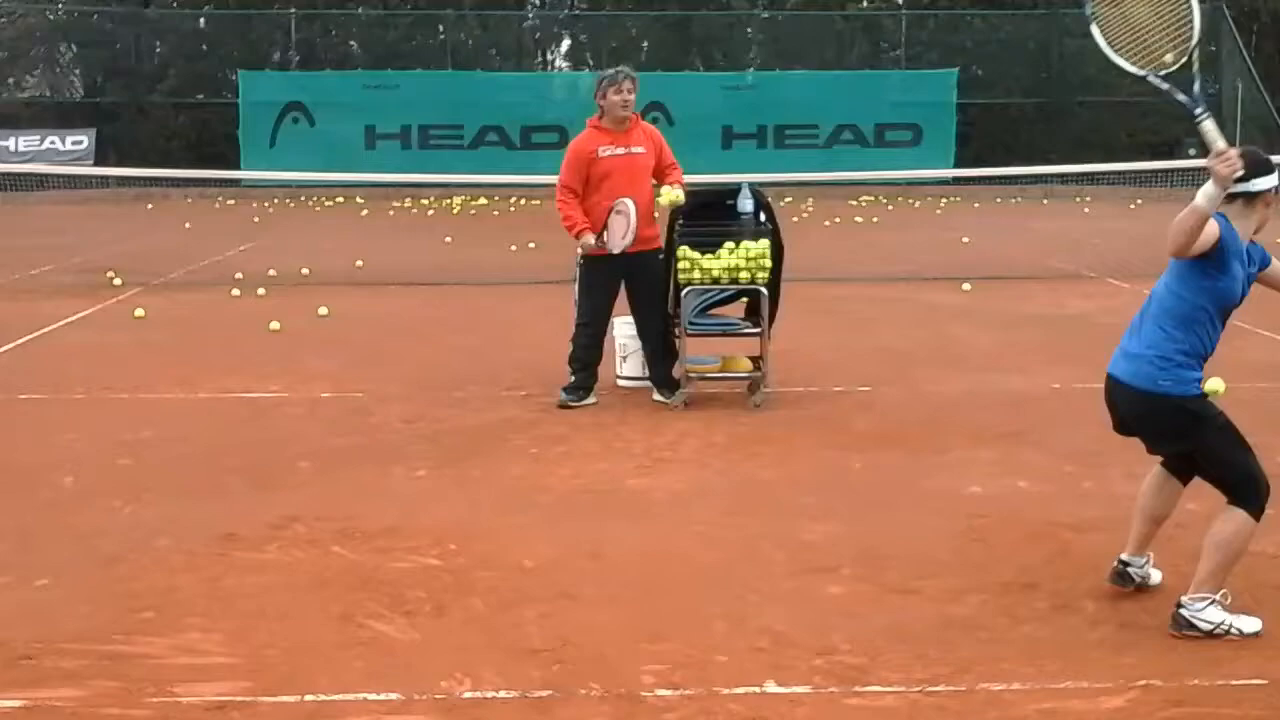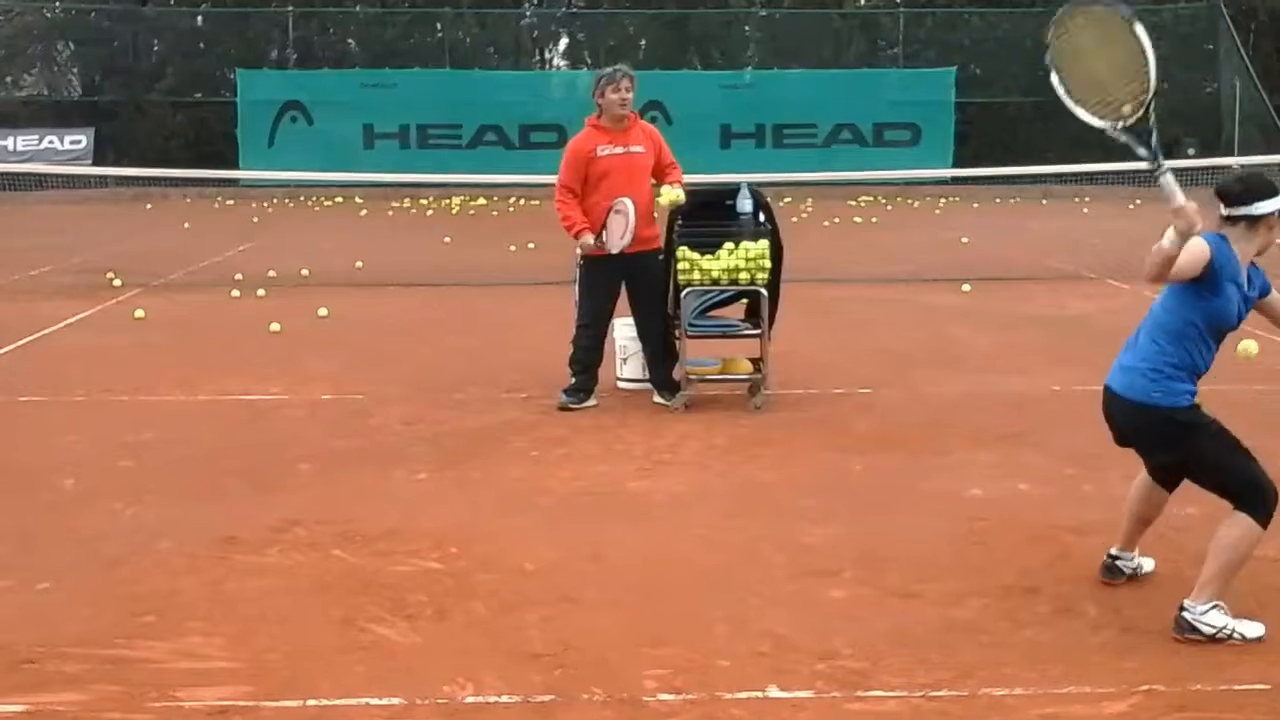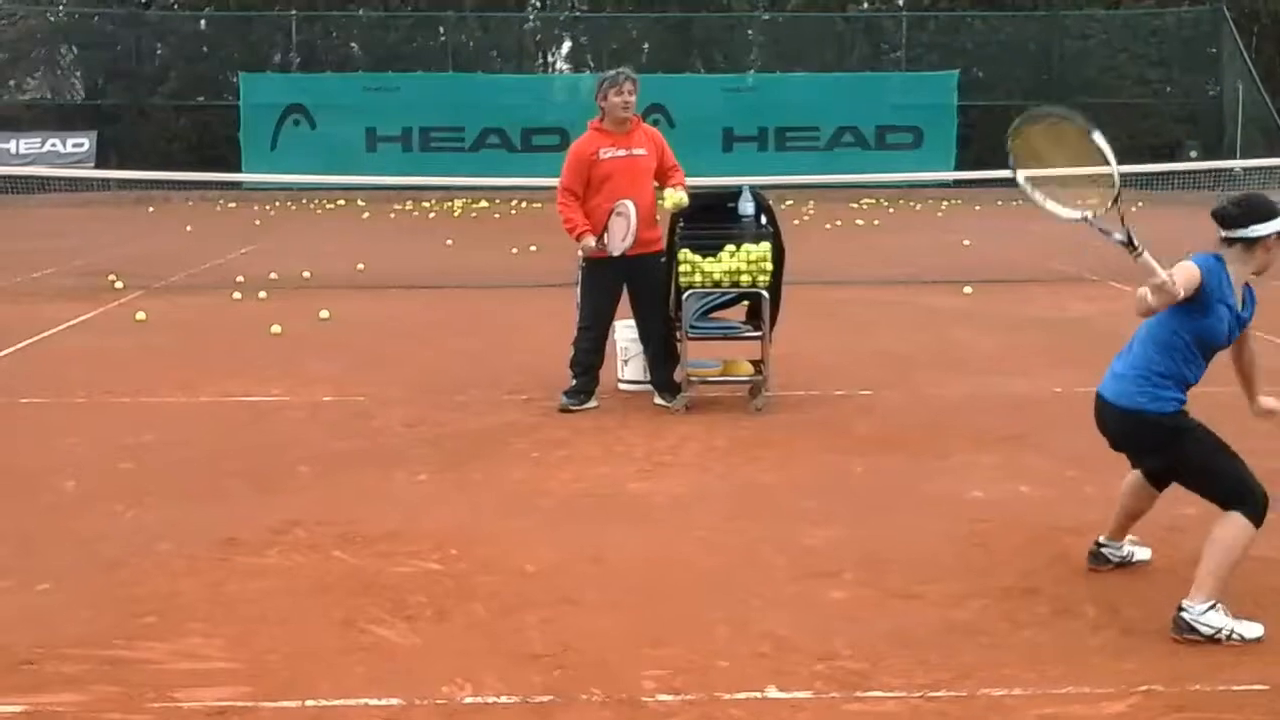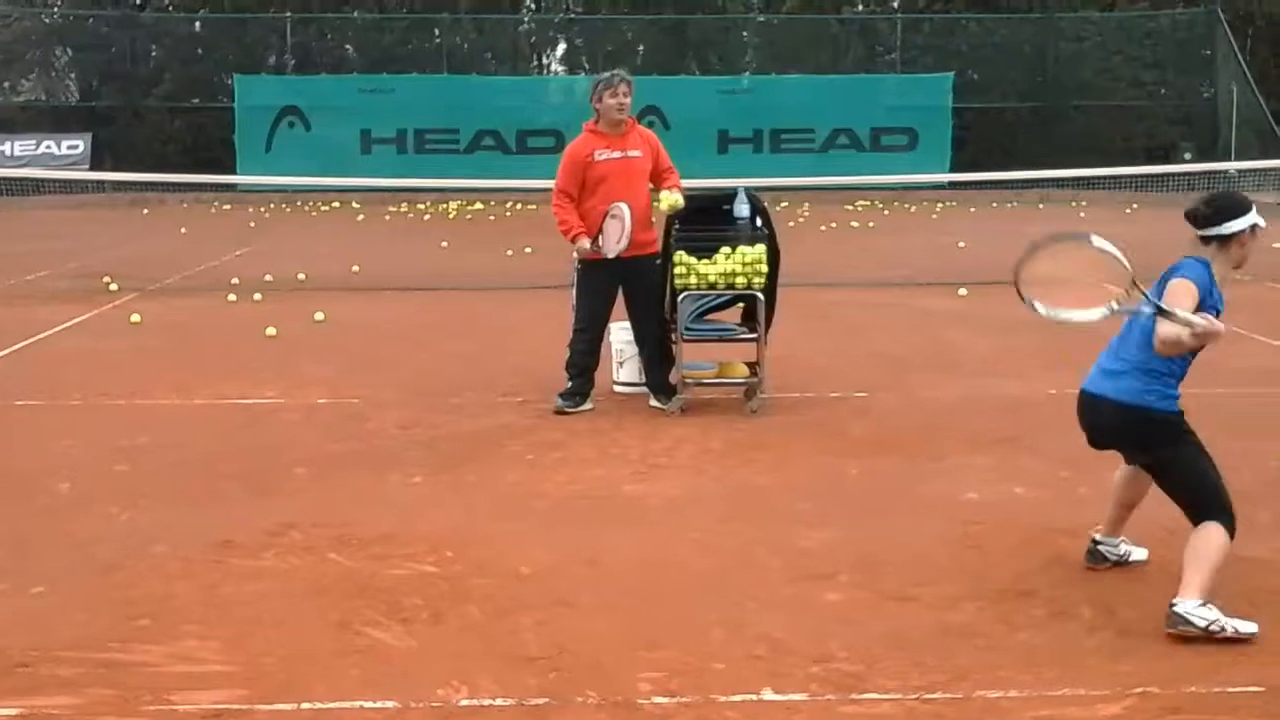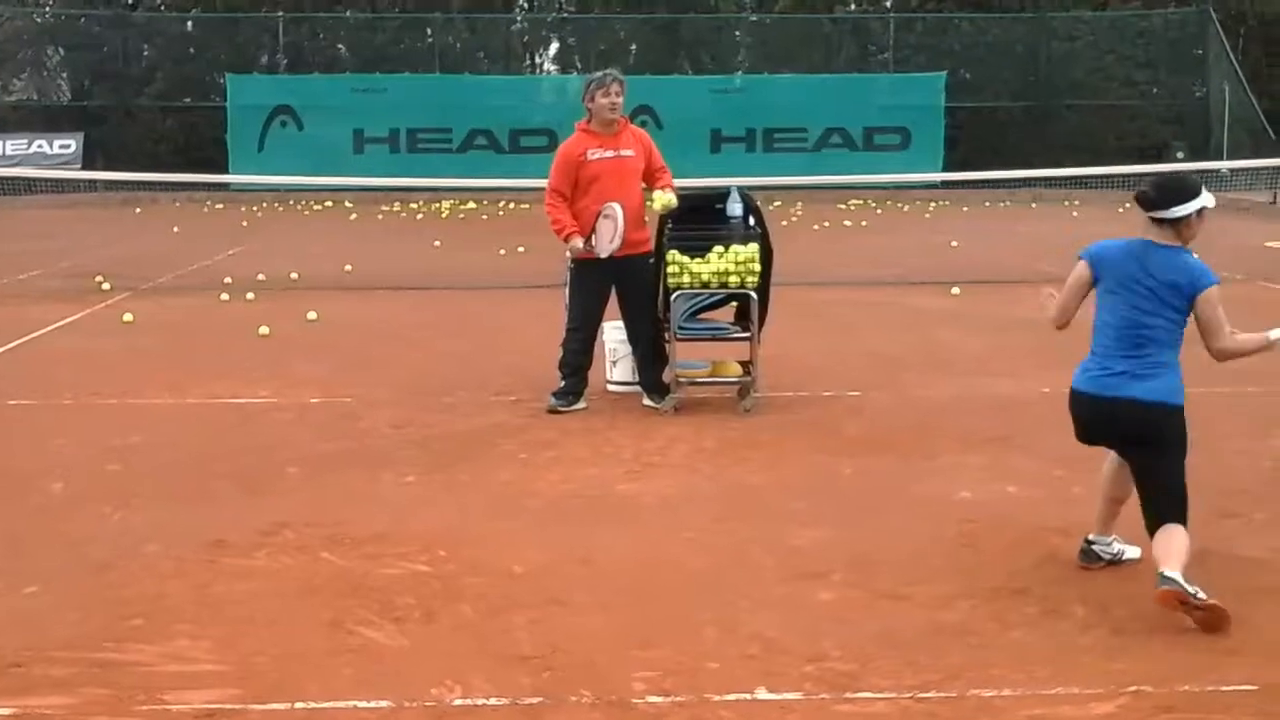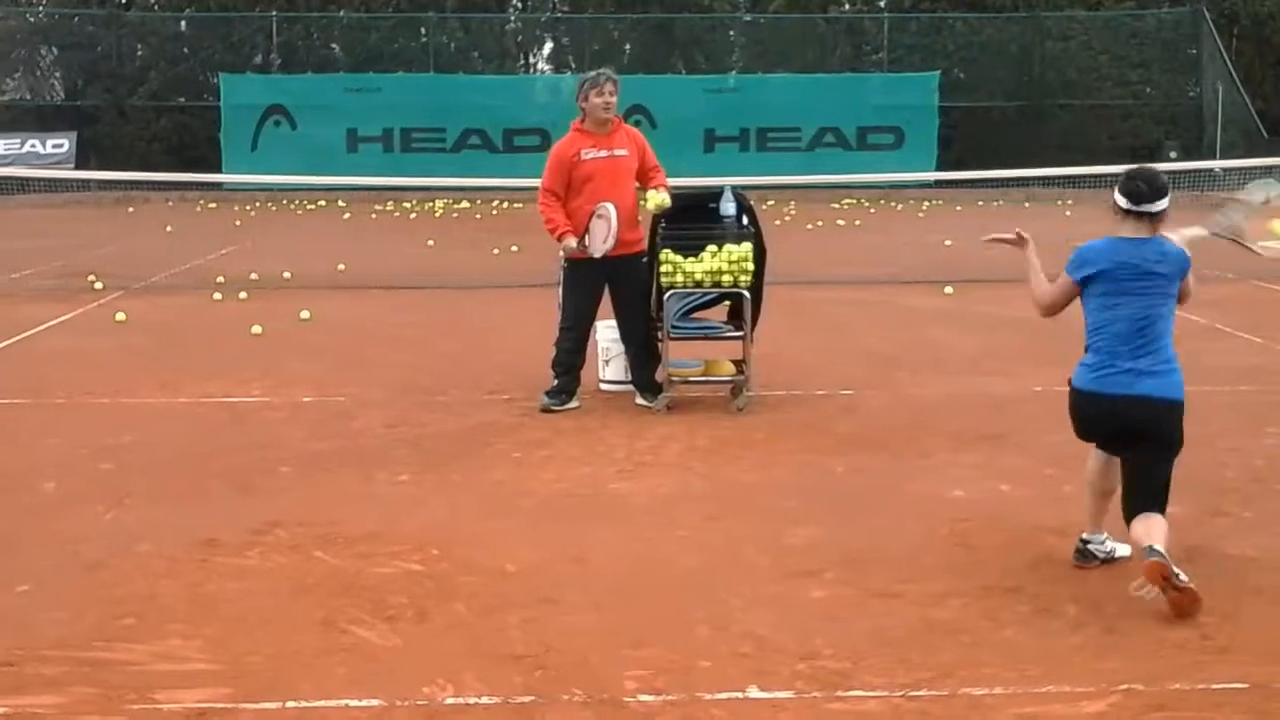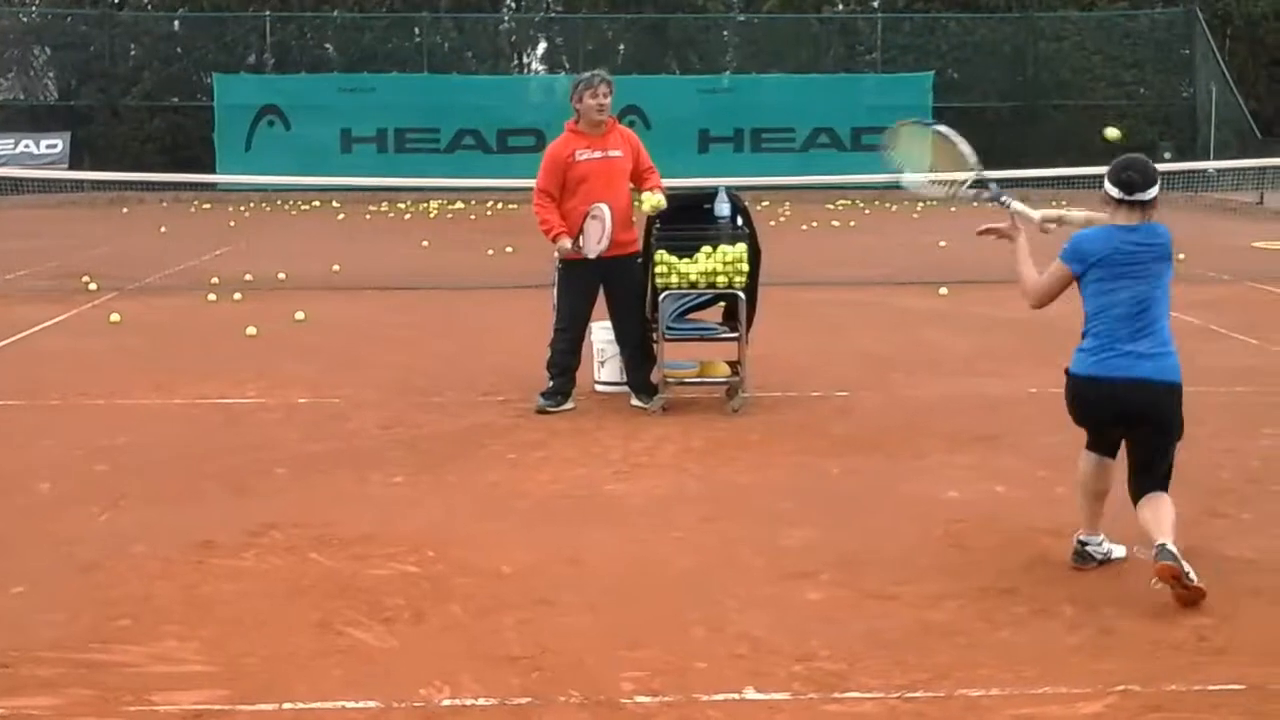
dt=0.1s
person 1, frame 1
right shoulder: (1215, 231)
right elbow: (1181, 243)
right wrist: (1212, 187)
left hip: (1128, 381)
right hip: (1164, 392)
left knee: (1182, 460)
left ankle: (1131, 564)
right ankle: (1198, 607)
person 1, frame 2
right shoulder: (1209, 250)
right elbow: (1156, 270)
right wrist: (1179, 232)
left hip: (1126, 394)
right hip: (1157, 403)
left knee: (1169, 465)
left ankle: (1121, 557)
right ankle: (1200, 611)
person 1, frame 3
right shoulder: (1201, 271)
left elbow: (1240, 350)
right elbow: (1146, 304)
right wrist: (1157, 294)
left hip: (1116, 404)
right hip: (1146, 412)
left knee: (1160, 463)
left ankle: (1110, 544)
right ankle: (1197, 611)
person 1, frame 4
left shoulder: (1207, 281)
right shoulder: (1191, 277)
right elbow: (1165, 340)
right wrist: (1197, 334)
left hip: (1099, 400)
right hip: (1142, 409)
left knee: (1147, 455)
right knee: (1214, 513)
left ankle: (1106, 543)
right ankle: (1190, 607)
person 1, frame 5
left shoulder: (1104, 253)
right shoulder: (1195, 273)
left elbow: (1059, 318)
right elbow: (1221, 348)
left wrist: (1056, 300)
left hip: (1089, 399)
right hip: (1147, 407)
left knee: (1128, 451)
right knee: (1167, 519)
left ankle: (1099, 541)
right ankle: (1174, 578)
person 1, frame 6
left shoulder: (1091, 255)
right shoulder: (1176, 256)
left elbow: (1047, 306)
left wrist: (1029, 250)
left hip: (1095, 395)
right hip: (1161, 402)
left knee: (1109, 440)
right knee: (1148, 508)
left ankle: (1093, 542)
right ankle: (1156, 553)
person 1, frame 7
left shoulder: (1083, 245)
right shoulder: (1162, 240)
left elbow: (1037, 298)
left wrist: (1020, 239)
right wrist: (1062, 216)
left hip: (1094, 380)
right hip: (1158, 385)
left knee: (1102, 444)
right knee: (1152, 489)
left ankle: (1089, 543)
right ankle: (1166, 550)
person 2, frame 1
left shoulder: (650, 135)
right shoulder: (583, 143)
left elbow: (670, 170)
right elbow: (567, 194)
left wrist: (674, 187)
right wrist: (582, 231)
left hip: (646, 247)
right hip: (600, 250)
left knee: (655, 320)
right knee: (591, 322)
left ankle: (664, 383)
right ankle: (581, 385)
person 2, frame 2
left shoulder: (649, 134)
right shoulder: (582, 143)
left elbow: (669, 169)
right elbow: (566, 194)
left wrist: (674, 187)
right wrist: (581, 231)
left hip: (646, 248)
right hip: (600, 251)
left knee: (656, 321)
right knee: (591, 323)
left ankle: (665, 385)
right ankle: (581, 388)
person 2, frame 3
left shoulder: (652, 137)
right shoulder: (584, 146)
left elbow: (671, 171)
right elbow: (568, 196)
left wrist: (677, 189)
right wrist: (582, 233)
left hip: (648, 250)
right hip: (601, 253)
left knee: (657, 324)
right knee: (593, 325)
left ankle: (665, 387)
right ankle: (582, 389)
person 2, frame 4
left shoulder: (647, 139)
right shoulder: (580, 148)
left elbow: (666, 173)
right elbow: (563, 198)
left wrist: (672, 191)
right wrist: (577, 235)
left hip: (643, 252)
right hip: (596, 255)
left knee: (653, 325)
right knee: (588, 327)
left ankle: (661, 389)
right ankle: (577, 391)
person 2, frame 5
left shoulder: (639, 138)
right shoulder: (572, 147)
left elbow: (659, 173)
right elbow: (556, 198)
left wrist: (665, 191)
right wrist: (571, 235)
left hip: (637, 251)
right hip: (590, 254)
left knee: (646, 325)
right knee: (581, 326)
left ankle: (654, 388)
right ankle: (571, 391)
person 2, frame 6
left shoulder: (633, 138)
right shoulder: (566, 147)
left elbow: (652, 172)
right elbow: (549, 197)
left wrist: (659, 190)
right wrist: (564, 234)
left hip: (630, 251)
right hip: (583, 254)
left knee: (639, 324)
right knee: (574, 325)
left ankle: (647, 387)
right ankle: (564, 390)
person 2, frame 7
left shoulder: (627, 138)
right shoulder: (561, 147)
left elbow: (646, 173)
right elbow: (544, 198)
left wrist: (654, 191)
right wrist: (558, 235)
left hip: (624, 251)
right hip: (577, 255)
left knee: (634, 325)
right knee: (569, 326)
left ankle: (642, 388)
right ankle: (559, 391)
